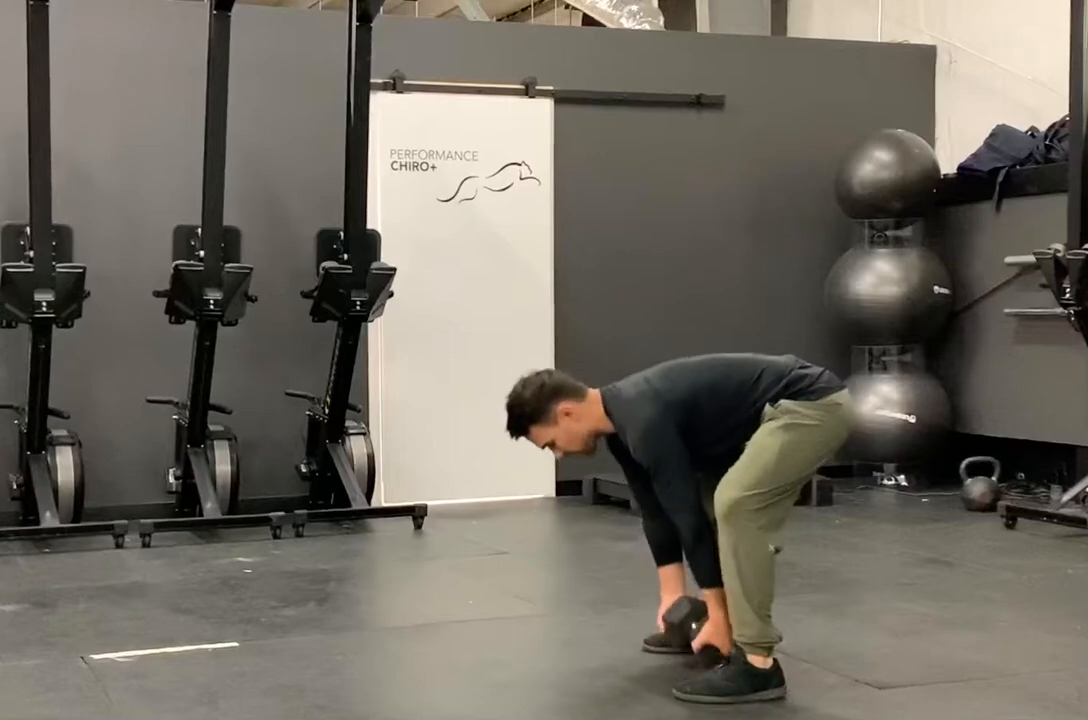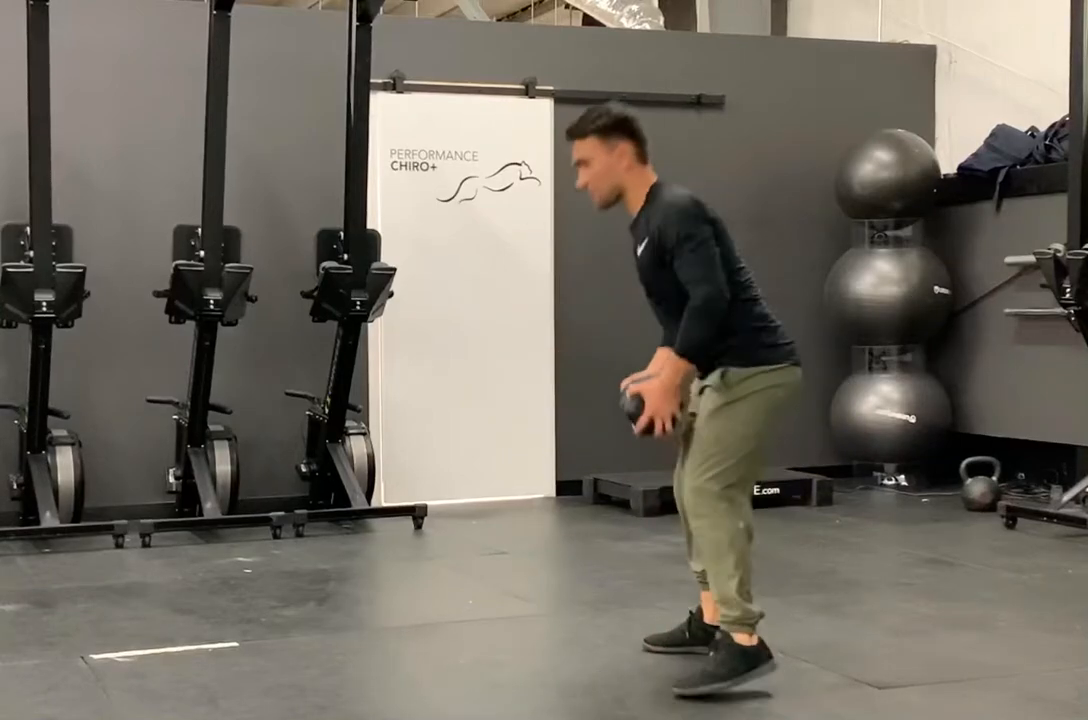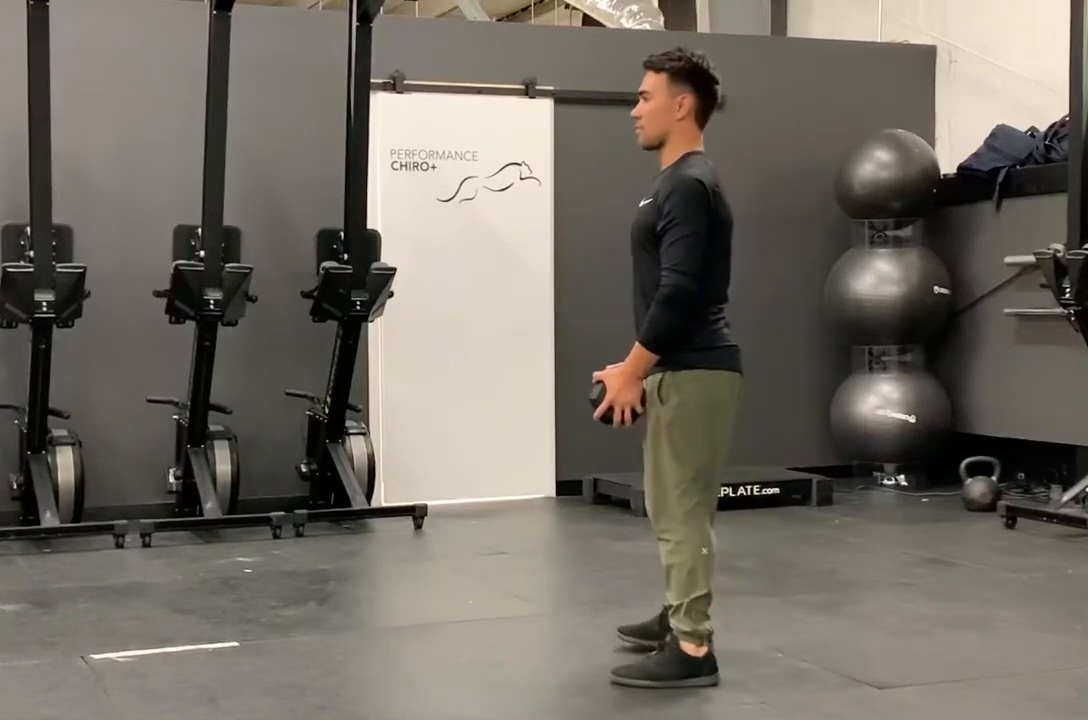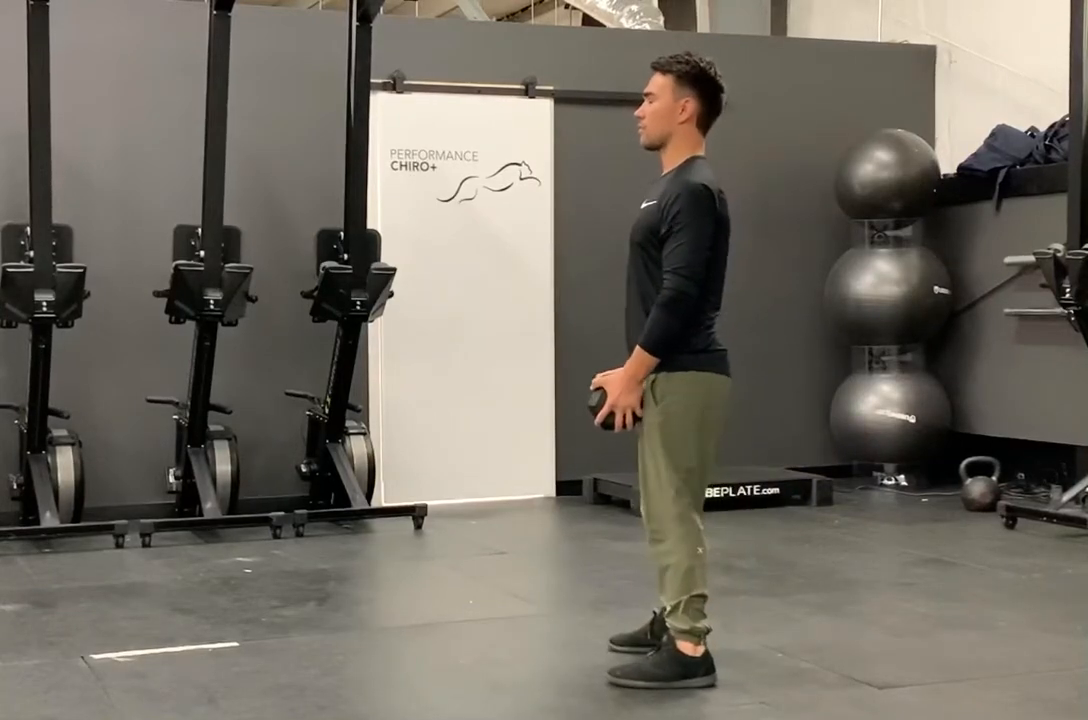
dt=0.5s
person 1, frame 1
left shoulder: (645, 423)
right shoulder: (619, 420)
left elbow: (691, 519)
right elbow: (657, 512)
left wrist: (718, 615)
right wrist: (671, 593)
left hip: (813, 406)
right hip: (786, 405)
right knee: (704, 495)
left ankle: (757, 663)
right ankle: (708, 628)
person 1, frame 2
left shoulder: (676, 211)
right shoulder: (645, 222)
left elbow: (712, 301)
left wrist: (669, 384)
right wrist: (658, 370)
left hip: (755, 367)
right hip: (726, 368)
left knee: (709, 493)
right knee: (697, 487)
left ankle: (743, 642)
right ankle: (712, 617)
person 1, frame 3
left shoulder: (688, 185)
right shoulder: (680, 182)
left elbow: (679, 294)
left wrist: (630, 371)
right wrist: (639, 365)
left hip: (690, 372)
right hip: (688, 367)
left knee: (681, 507)
right knee: (675, 503)
left ankle: (691, 650)
right ankle: (682, 615)
person 1, frame 4
left shoulder: (694, 190)
right shoulder: (673, 186)
left elbow: (680, 298)
left wrist: (631, 375)
right wrist: (635, 370)
left hip: (682, 375)
right hip: (670, 372)
left knee: (671, 509)
right knee: (665, 506)
left ankle: (688, 649)
right ankle: (673, 620)
